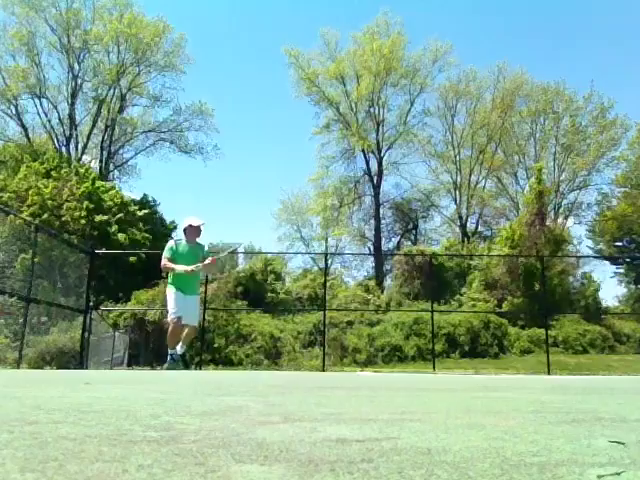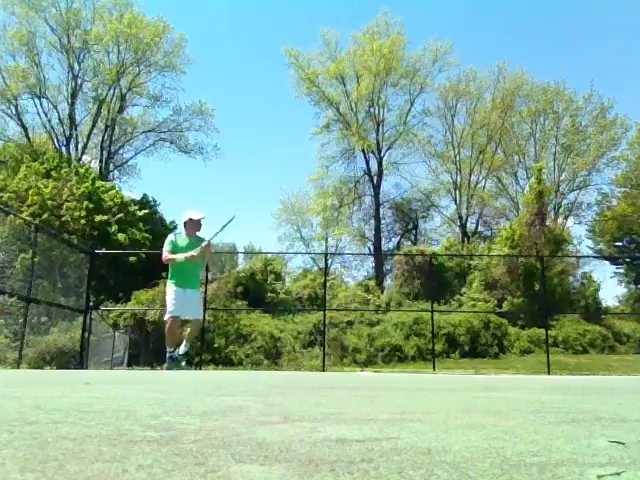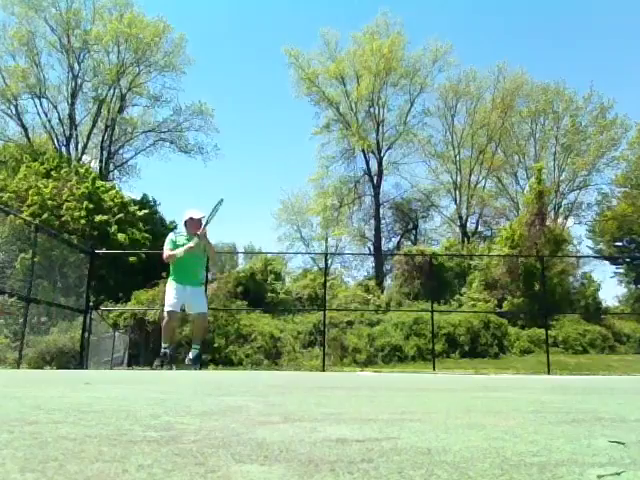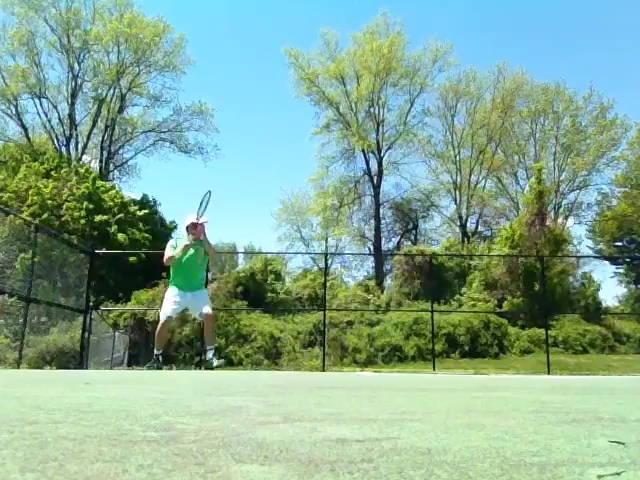
dt=0.1s
person 1, frame 1
left shoulder: (201, 248)
right shoulder: (173, 244)
left elbow: (208, 270)
right elbow: (164, 265)
left wrist: (209, 264)
right wrist: (184, 269)
left hip: (193, 294)
right hip: (176, 291)
left knee: (192, 327)
right knee: (175, 322)
left ankle: (179, 351)
right ankle: (172, 357)
person 1, frame 2
left shoulder: (201, 241)
right shoulder: (173, 237)
left elbow: (209, 260)
right elbow: (165, 258)
left wrist: (207, 250)
right wrist: (185, 256)
left hip: (194, 289)
right hip: (176, 286)
left knee: (197, 323)
right knee: (172, 320)
left ankle: (182, 351)
right ankle: (170, 354)
person 1, frame 3
left shoulder: (203, 241)
right shoulder: (174, 237)
left elbow: (212, 254)
right elbow: (166, 257)
left wrist: (204, 237)
right wrist: (185, 248)
left hip: (196, 286)
right hip: (176, 284)
left knee: (201, 318)
right knee: (170, 316)
left ankle: (194, 355)
right ankle: (165, 353)
person 1, frame 4
left shoulder: (203, 245)
right shoulder: (175, 242)
left elbow: (212, 254)
right elbow: (167, 260)
left wrist: (204, 238)
right wrist: (182, 249)
left hip: (198, 291)
right hip: (176, 291)
left knee: (209, 316)
right knee: (164, 321)
left ankle: (211, 356)
right ankle: (157, 357)
